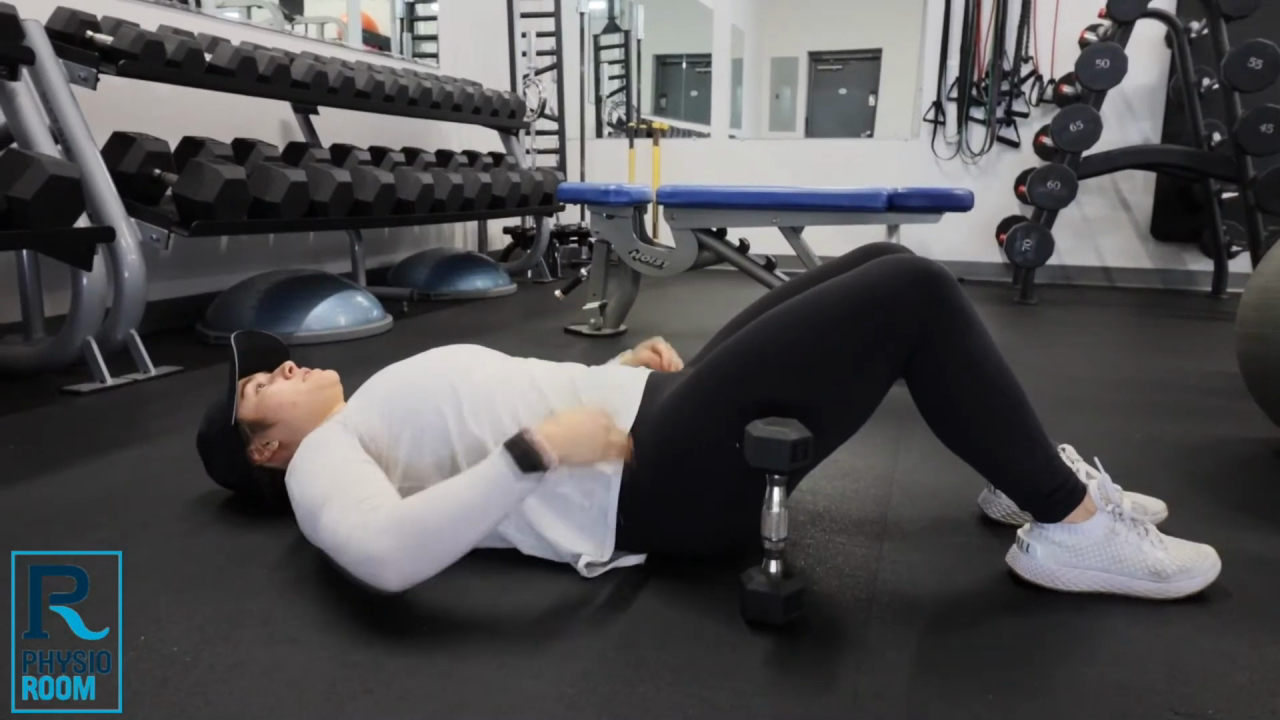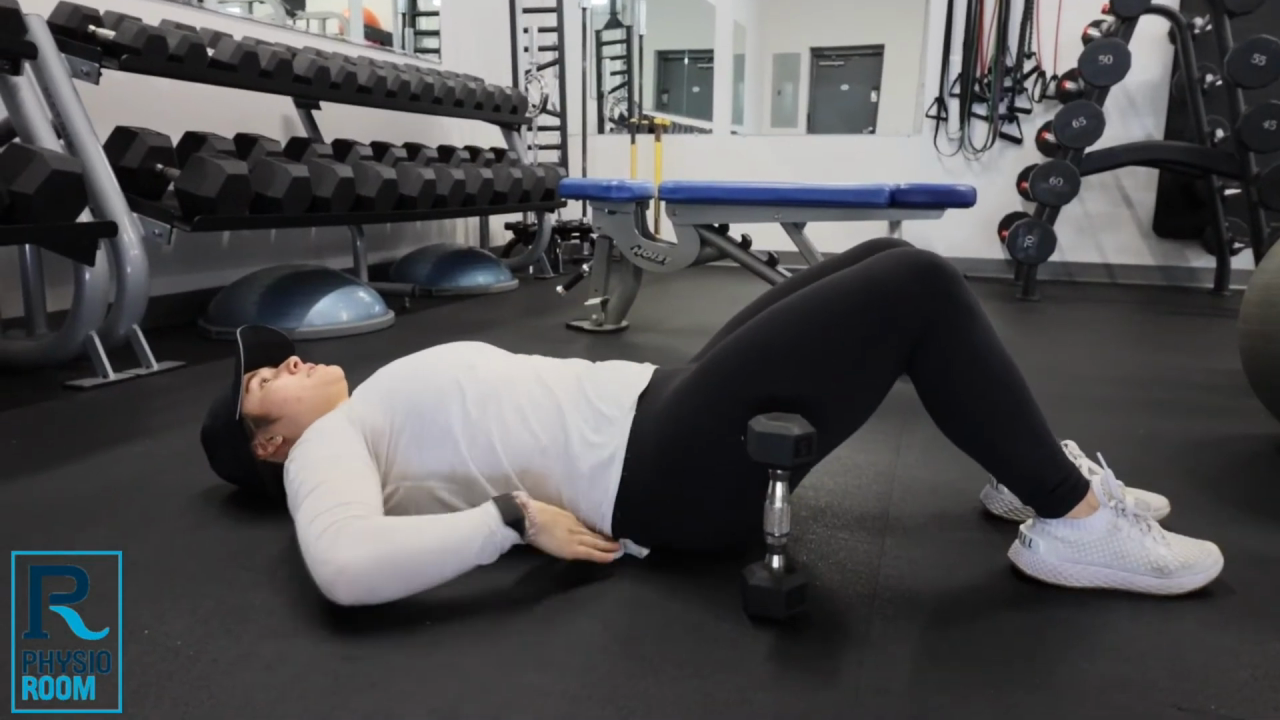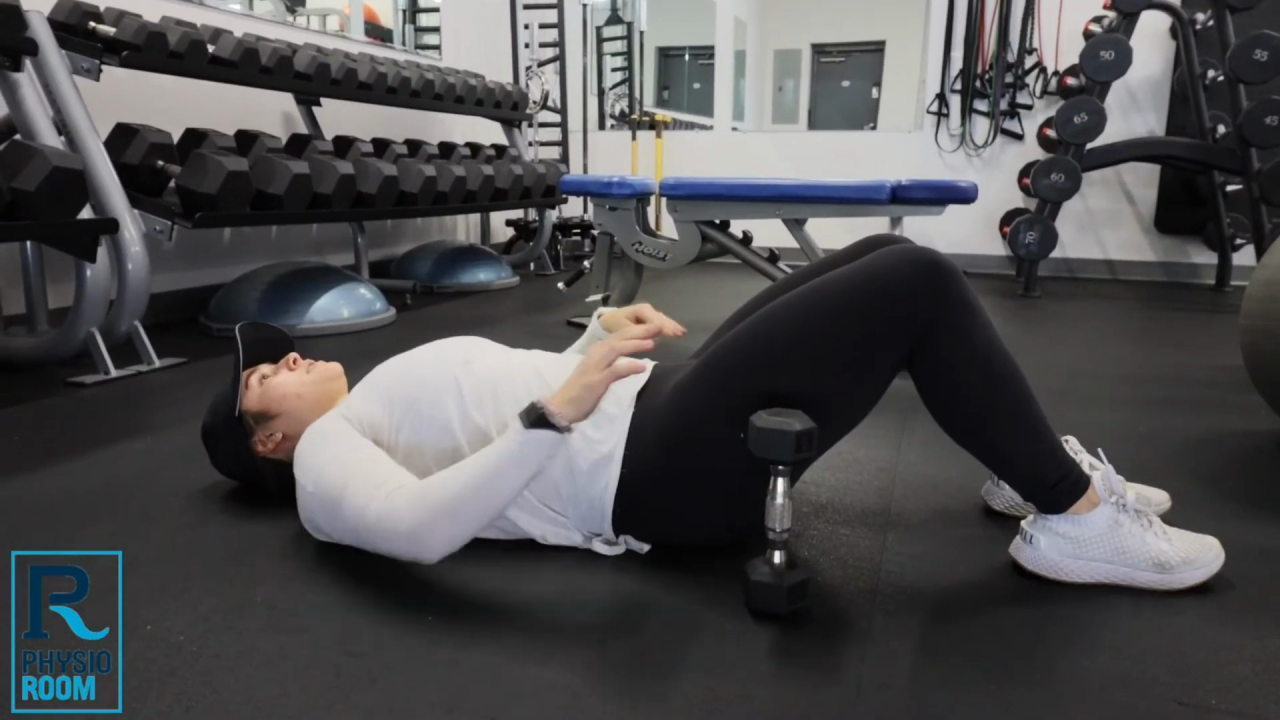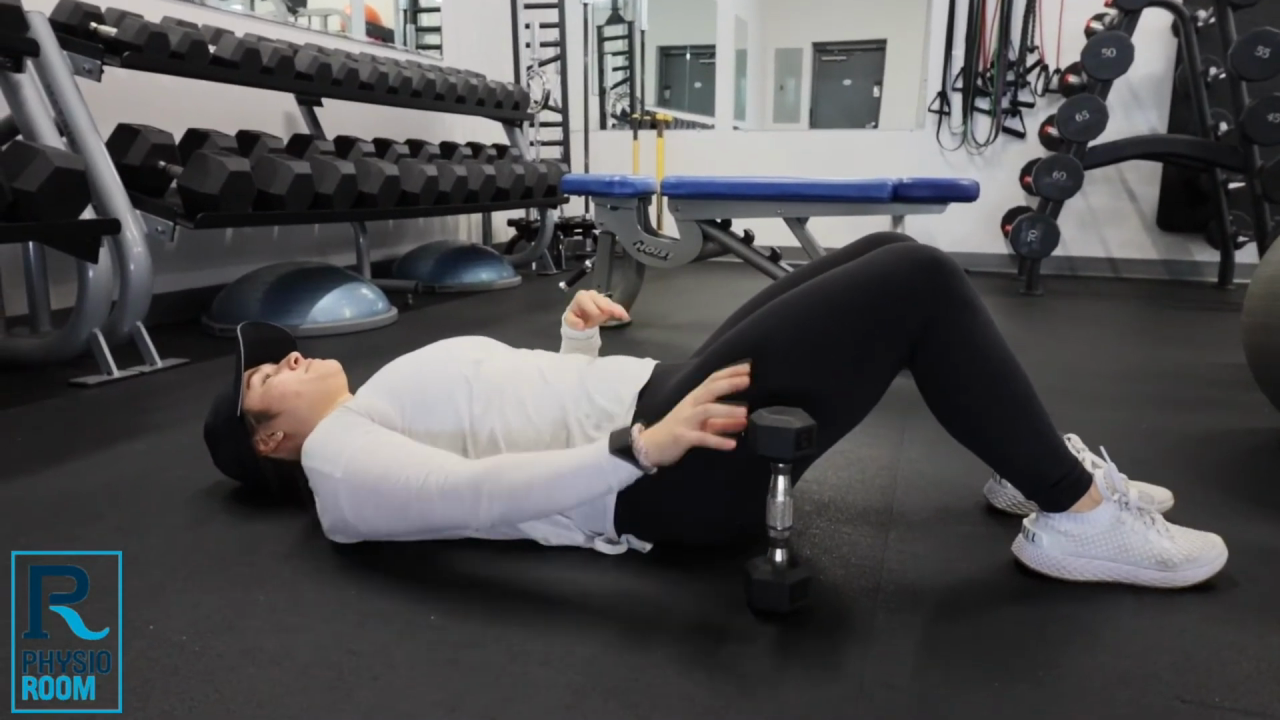
dt=0.5s
person 1, frame 1
left shoulder: (374, 420)
right shoulder: (323, 466)
right elbow: (391, 553)
left wrist: (621, 368)
right wrist: (531, 450)
left hip: (652, 424)
right hip: (664, 483)
left knee: (888, 266)
right knee: (915, 297)
left ankle: (1033, 477)
right ankle: (1070, 527)
person 1, frame 2
left shoulder: (381, 413)
right shoulder: (327, 451)
right elbow: (348, 569)
right wrist: (515, 518)
left hip: (658, 410)
right hip: (672, 475)
left knee: (893, 265)
right knee: (919, 288)
left ankle: (1032, 472)
right ankle: (1073, 523)
person 1, frame 3
left shoulder: (376, 410)
right shoulder: (329, 454)
right elbow: (420, 527)
left wrist: (601, 336)
right wrist: (547, 413)
left hip: (656, 412)
right hip: (667, 473)
left knee: (893, 259)
right knee: (918, 286)
left ankle: (1035, 469)
right ankle: (1074, 518)
person 1, frame 4
left shoulder: (384, 409)
right shoulder: (339, 460)
right elbow: (476, 487)
left wrist: (575, 333)
right wrist: (637, 446)
left hip: (655, 401)
right hip: (668, 487)
left knee: (893, 257)
right knee: (920, 284)
left ankle: (1037, 466)
right ankle: (1077, 517)
